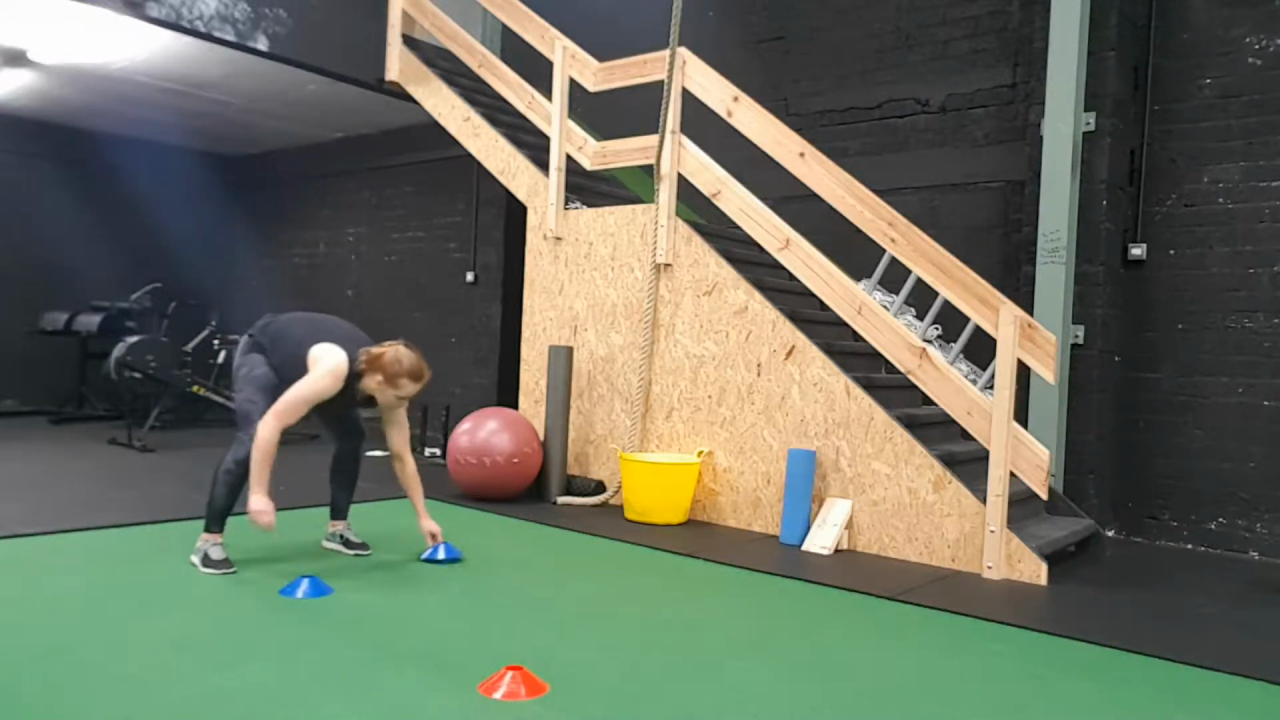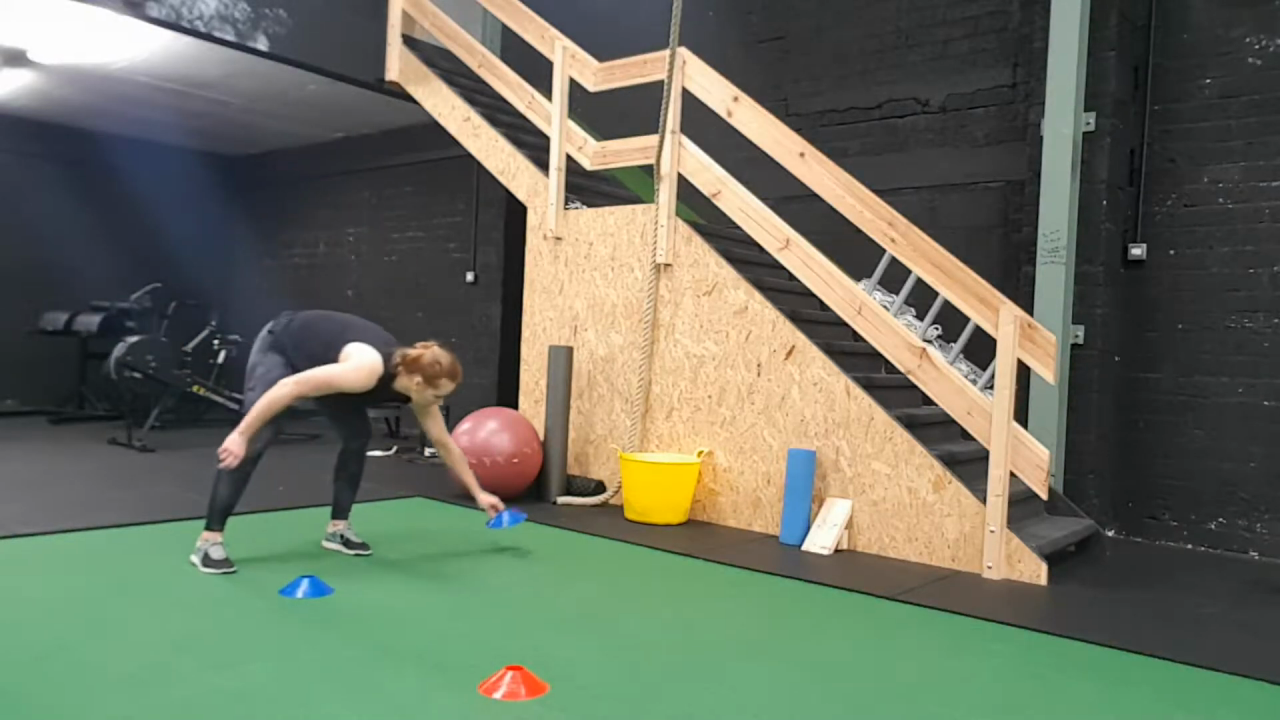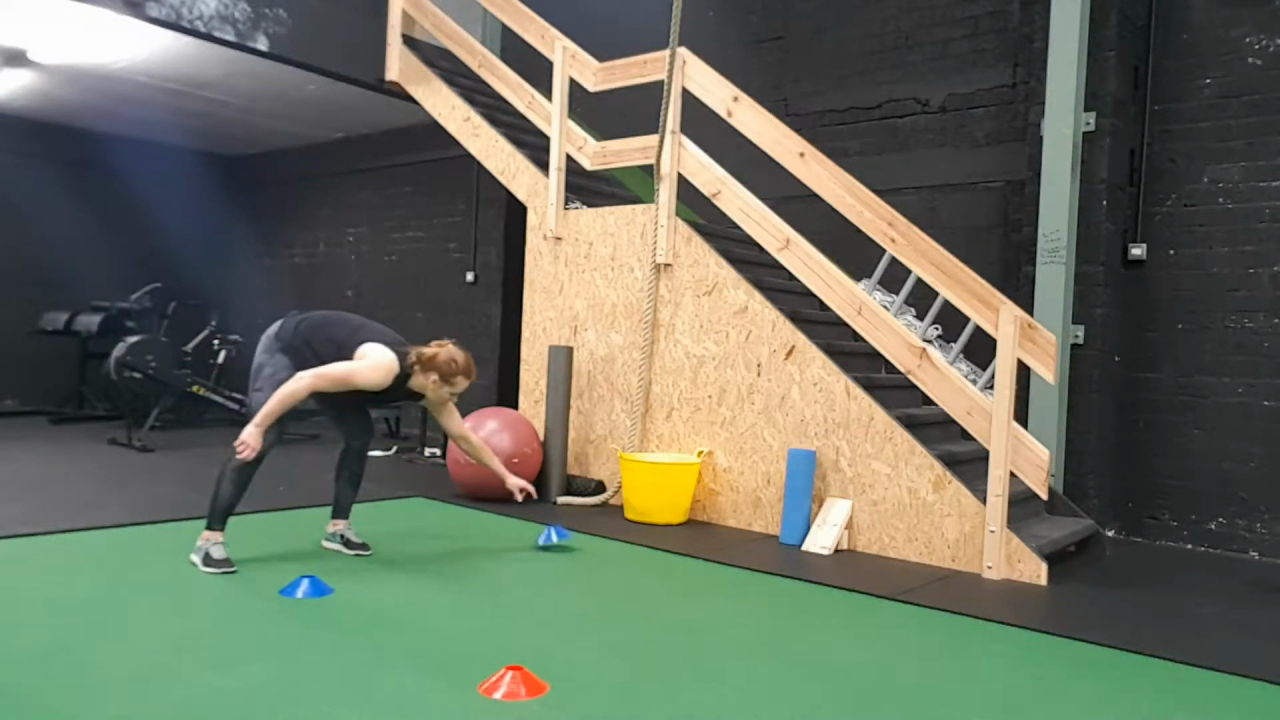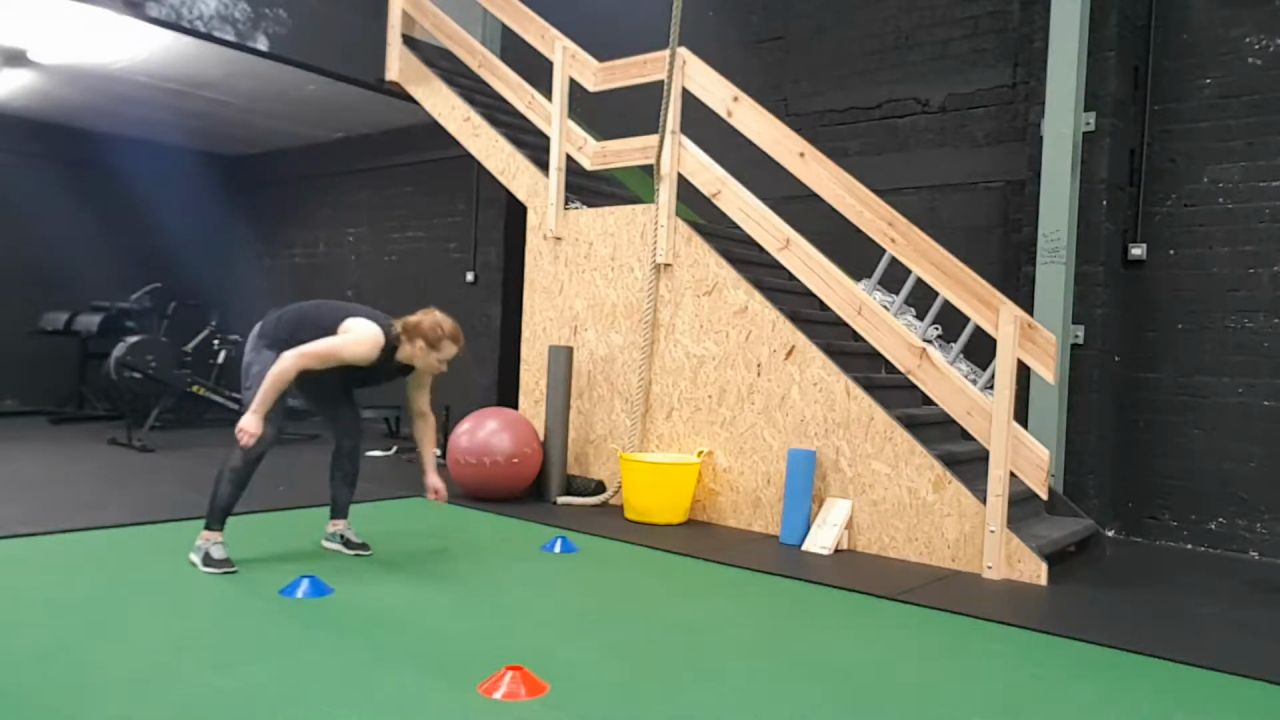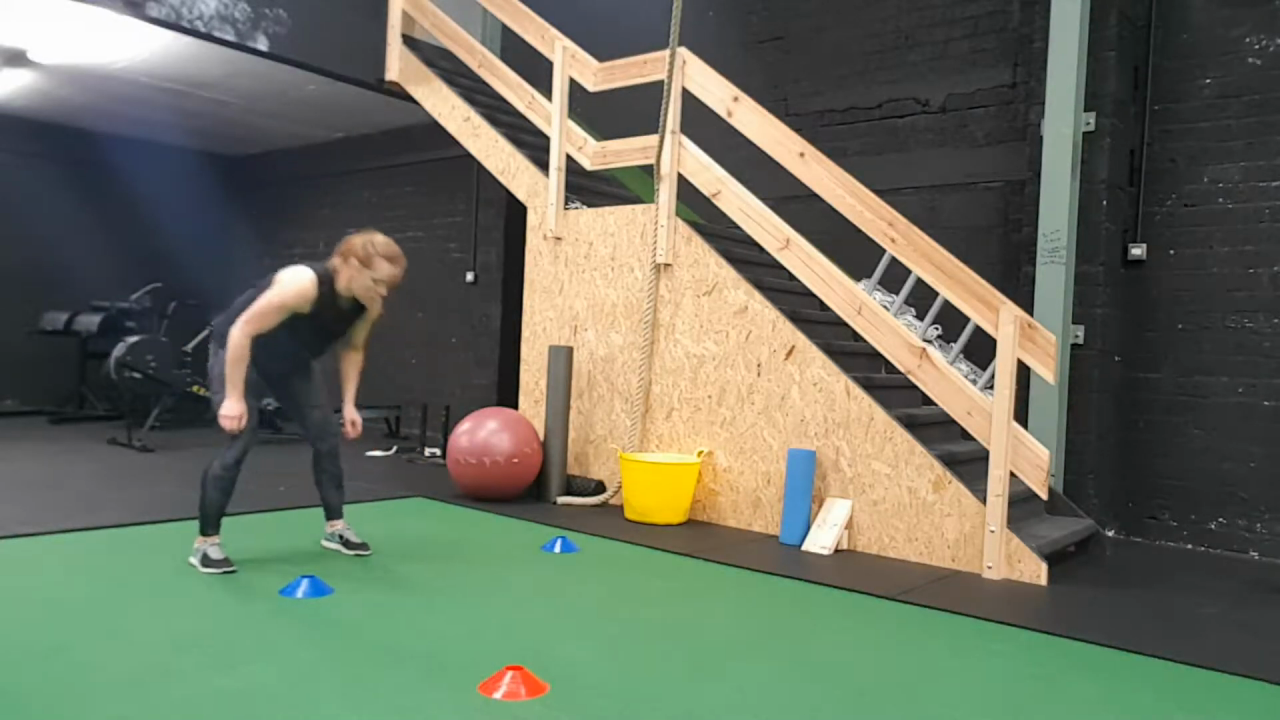
dt=0.3s
person 1, frame 1
left shoulder: (389, 385)
right shoulder: (333, 371)
left elbow: (402, 456)
right elbow: (270, 425)
left wrist: (423, 516)
right wrist: (259, 494)
left hip: (306, 351)
right hip: (263, 351)
left knee: (351, 437)
right knee: (251, 439)
left ankle: (338, 528)
right ankle: (208, 541)
person 1, frame 2
left shoulder: (415, 385)
right shoulder: (367, 371)
left elbow: (444, 443)
right elbow: (290, 387)
left wrist: (478, 492)
right wrist: (241, 432)
left hip: (315, 360)
right hip: (278, 346)
left knee: (358, 435)
right knee: (258, 439)
left ankle: (337, 528)
right ankle: (209, 540)
person 1, frame 3
left shoulder: (429, 385)
right shoulder: (384, 369)
left elbow: (464, 436)
right elbow: (307, 380)
left wrist: (507, 477)
right wrist: (256, 426)
left hip: (324, 359)
right hip: (285, 346)
left knee: (360, 434)
right knee: (259, 442)
left ankle: (337, 528)
right ankle: (210, 539)
person 1, frame 4
left shoulder: (415, 364)
right shoulder: (369, 341)
left elbow: (423, 415)
right elbow: (293, 358)
left wrist: (430, 472)
right wrist: (255, 414)
right hip: (273, 345)
left knee: (351, 432)
right knee: (259, 440)
left ankle: (337, 528)
right ankle: (208, 541)
person 1, frame 5
left shoulder: (368, 305)
right shoulder: (304, 284)
left elbow: (352, 349)
right elbow: (242, 329)
left wrist: (348, 403)
right wrist: (233, 397)
left hip: (291, 364)
right hip: (238, 347)
left knee: (326, 436)
right knee: (237, 443)
left ankle: (335, 528)
right ankle: (205, 542)
